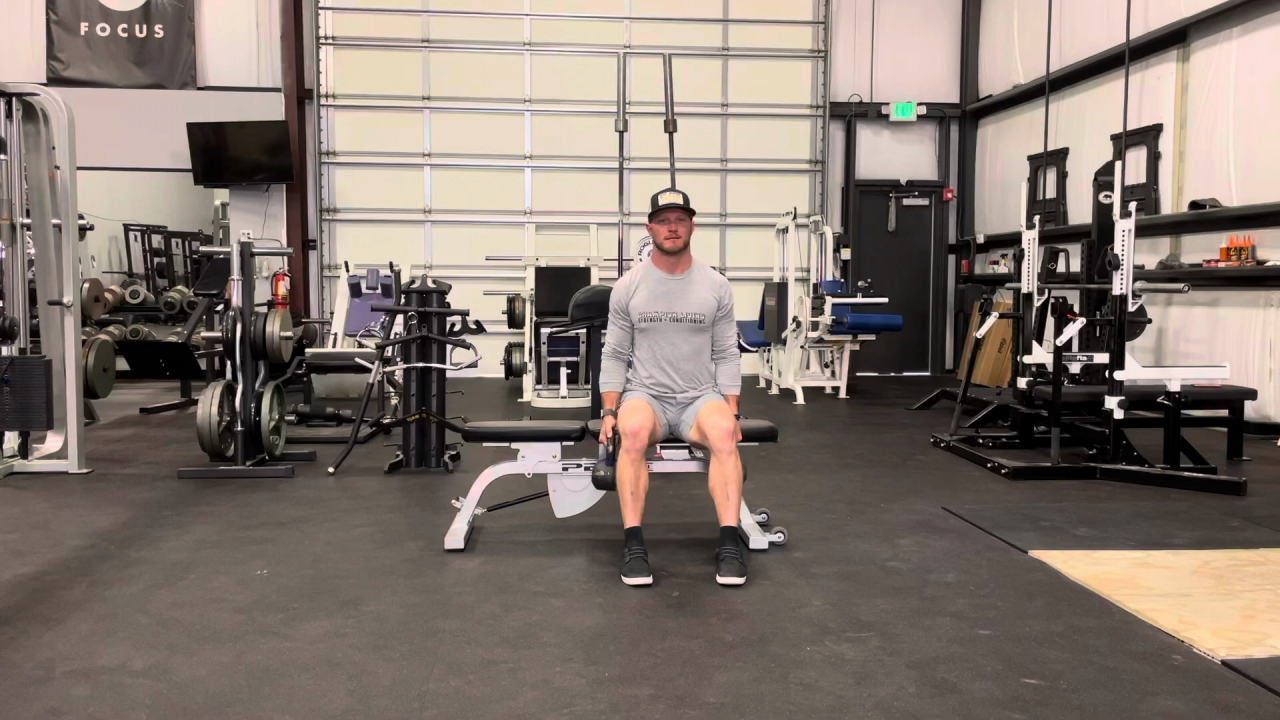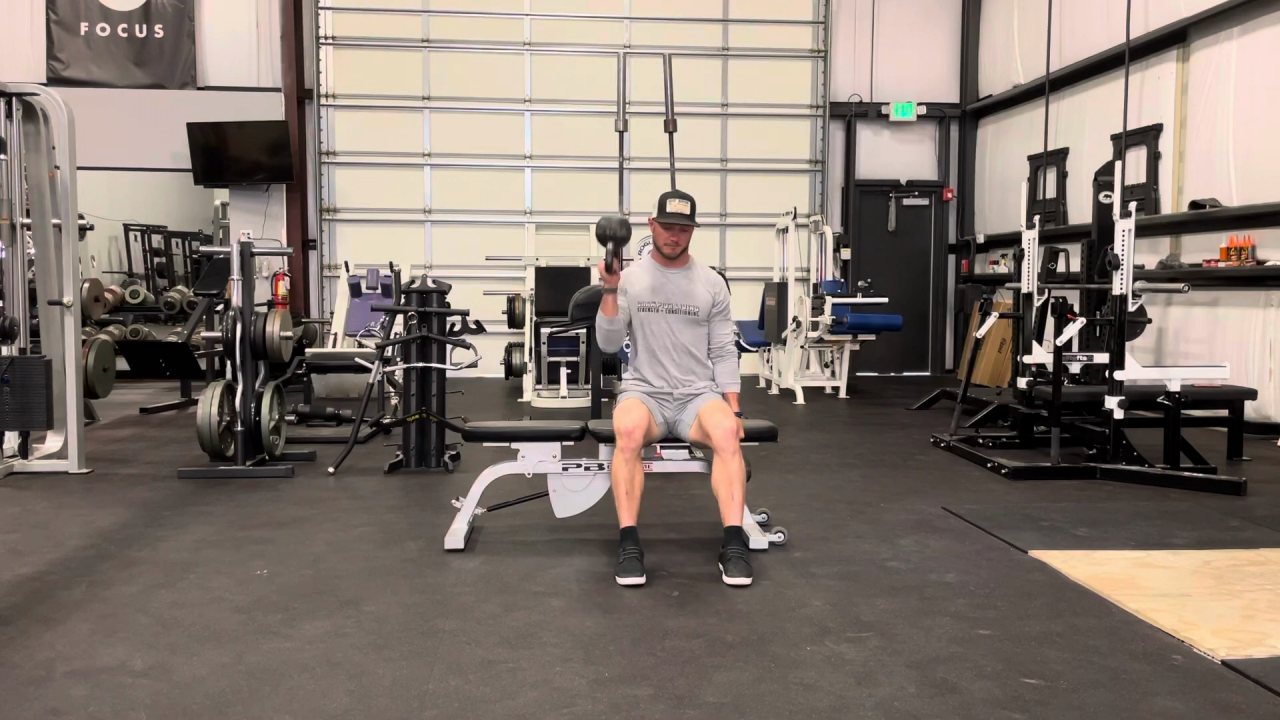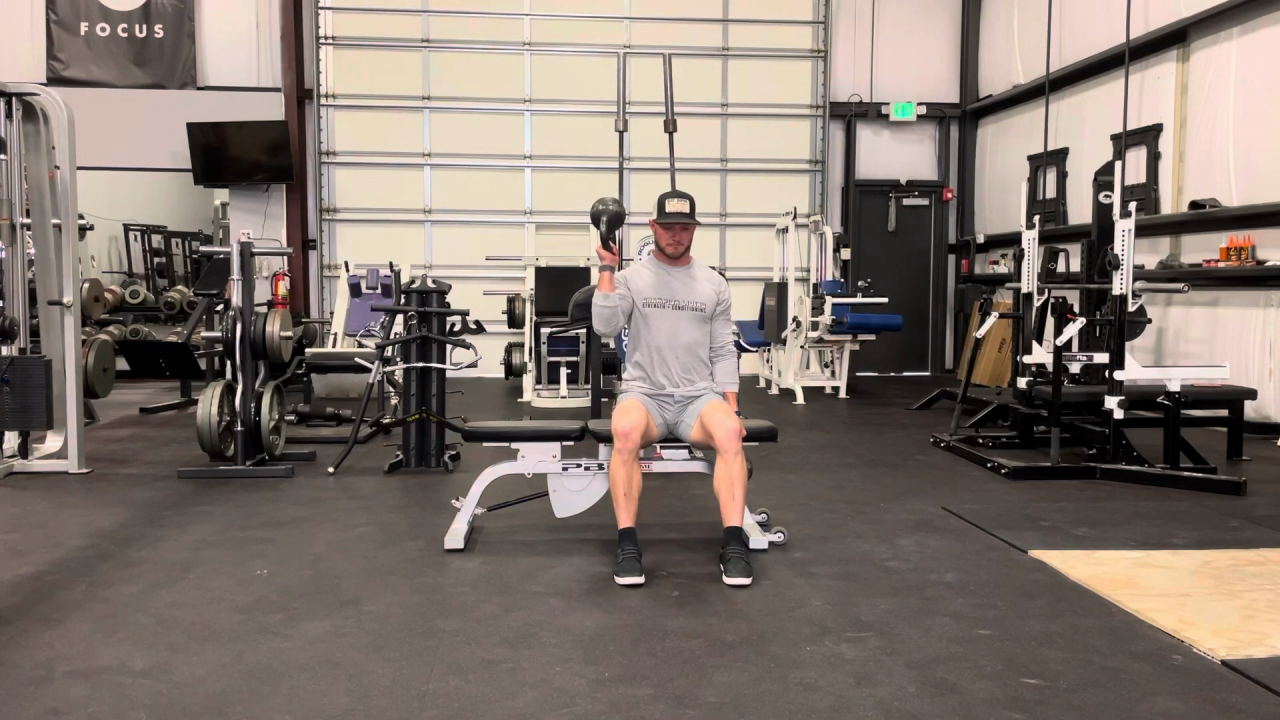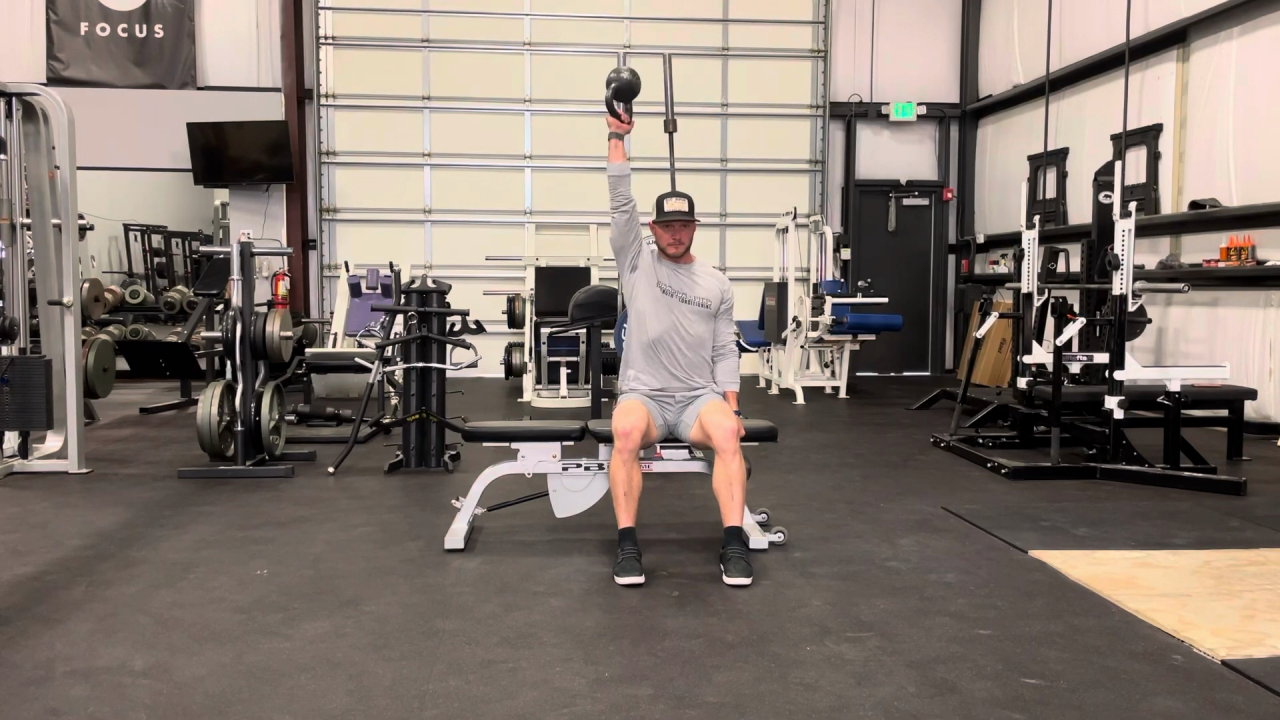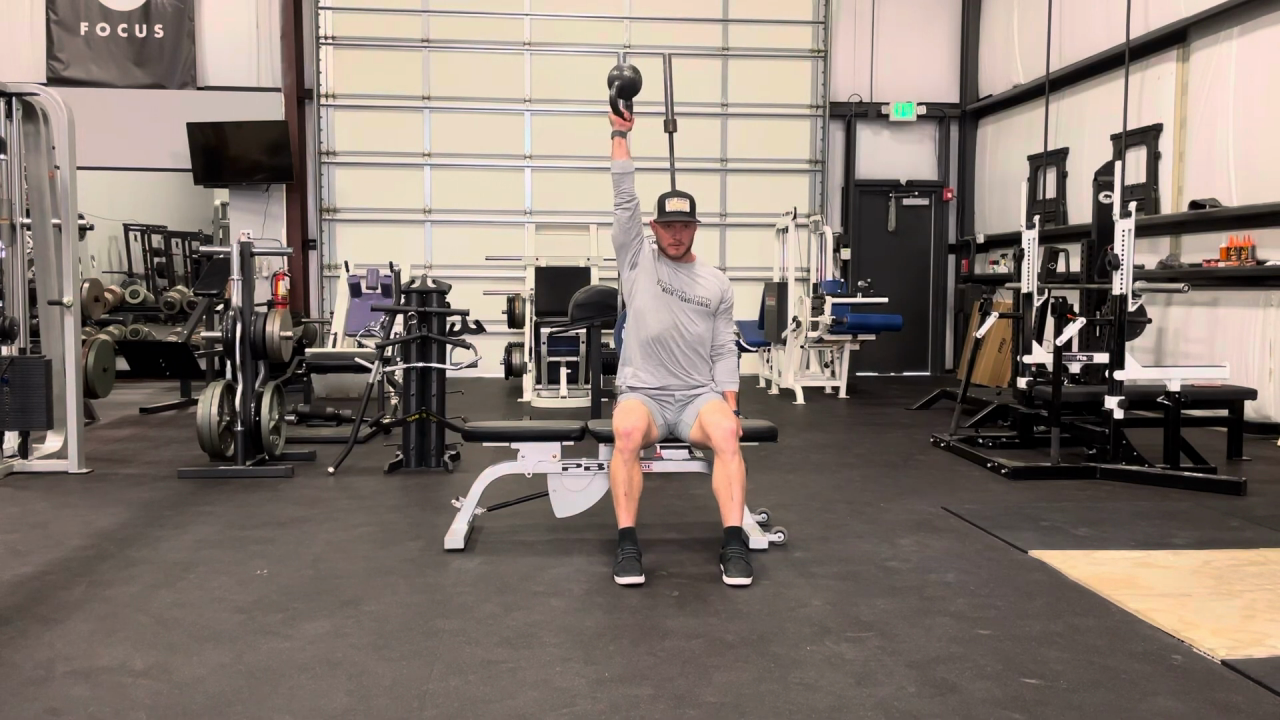
dt=1s
person 1, frame 1
left shoulder: (717, 286)
right shoulder: (628, 286)
left elbow: (726, 355)
right elbow: (615, 355)
left wrist: (733, 413)
right wrist: (609, 412)
left hip: (700, 396)
right hip: (645, 394)
left knee: (723, 434)
right knee: (633, 432)
left ankle: (729, 543)
right ankle: (634, 544)
person 1, frame 2
left shoulder: (711, 283)
right shoulder: (630, 277)
left elbow: (723, 352)
right elbow: (608, 342)
left wrist: (734, 409)
right wrist: (610, 290)
left hip: (697, 394)
right hip: (644, 392)
left knee: (726, 433)
right knee: (628, 432)
left ankle: (734, 543)
right ankle: (629, 544)
person 1, frame 3
left shoulder: (713, 283)
right shoulder: (632, 277)
left elbow: (724, 351)
right elbow: (605, 326)
left wrist: (733, 408)
right wrist: (607, 268)
left hip: (699, 395)
right hip: (644, 393)
left knee: (729, 433)
right knee: (625, 432)
left ankle: (733, 544)
right ankle: (627, 545)
person 1, frame 4
left shoulder: (716, 284)
right shoulder: (637, 262)
left elbow: (725, 351)
right elbow: (621, 201)
left wrist: (733, 408)
right wrist: (616, 137)
left hip: (699, 396)
right hip: (643, 394)
left knee: (727, 434)
right knee: (626, 433)
left ankle: (734, 544)
right ankle: (627, 544)
person 1, frame 5
left shoulder: (716, 283)
right shoulder: (637, 260)
left elbow: (724, 350)
right elbow: (624, 197)
left wrist: (731, 406)
right wrist: (620, 134)
left hip: (698, 395)
right hip: (642, 393)
left knee: (726, 434)
right knee: (627, 433)
left ankle: (734, 544)
right ankle: (627, 544)
